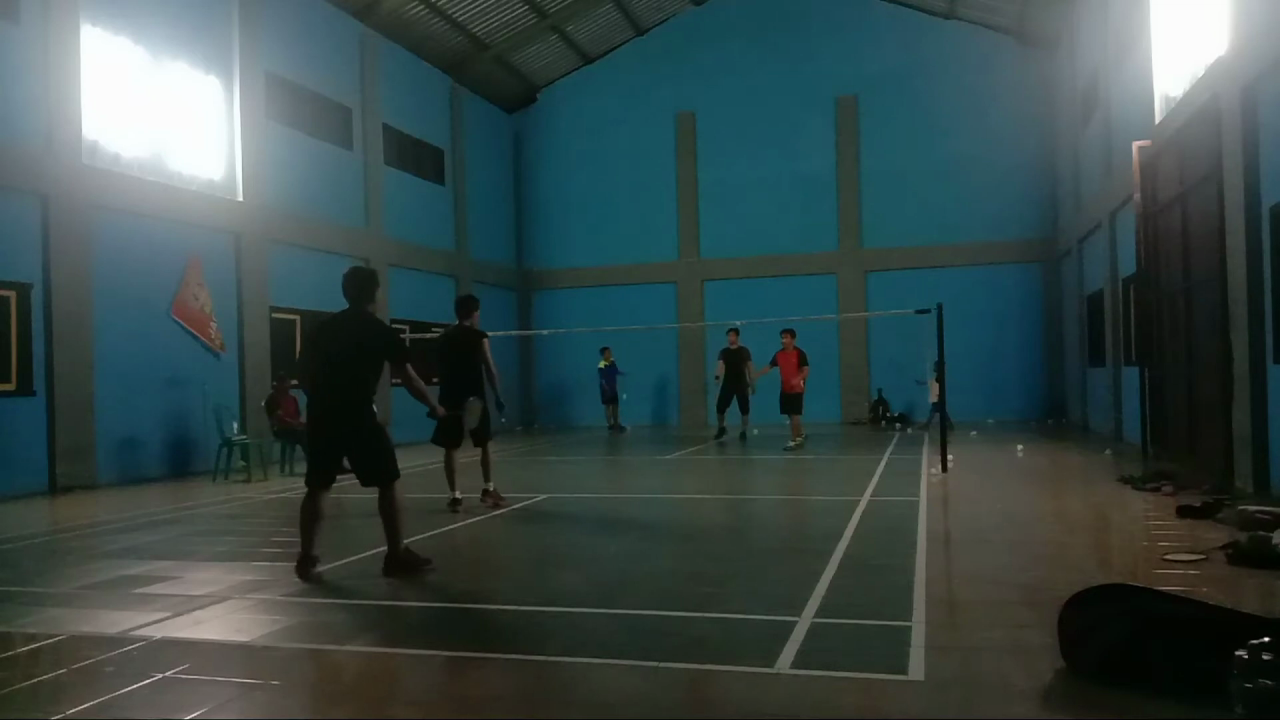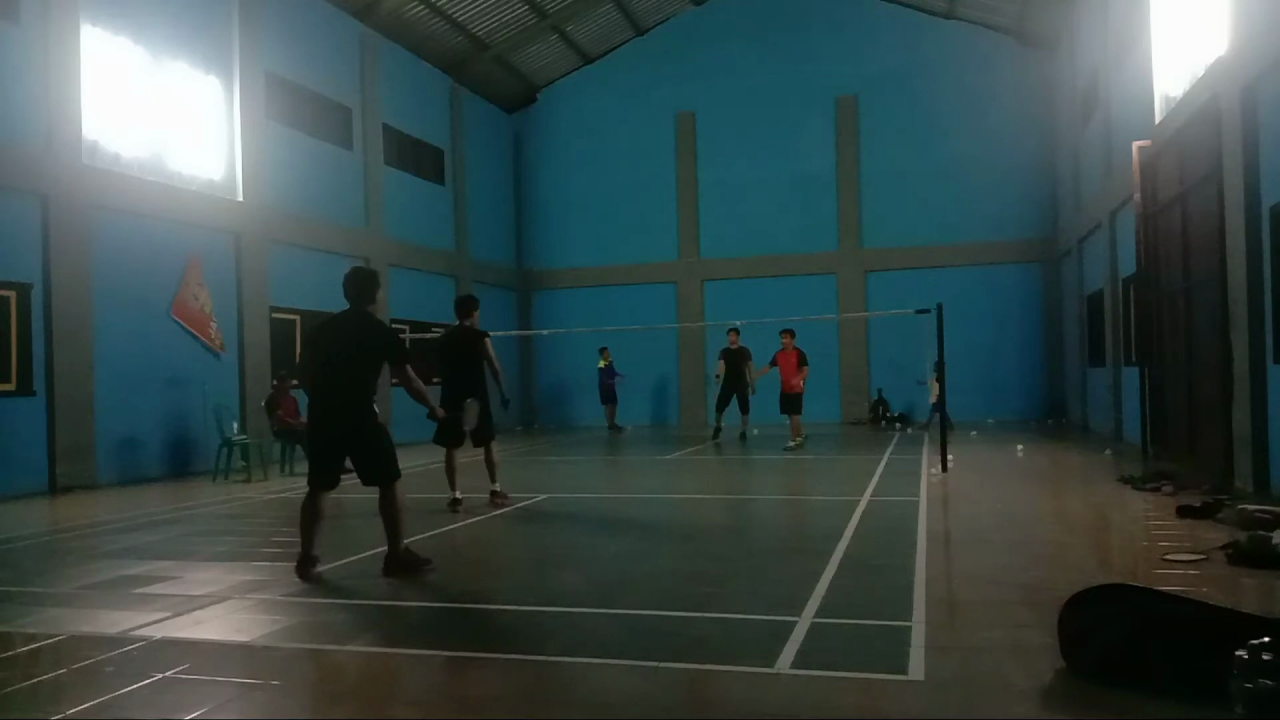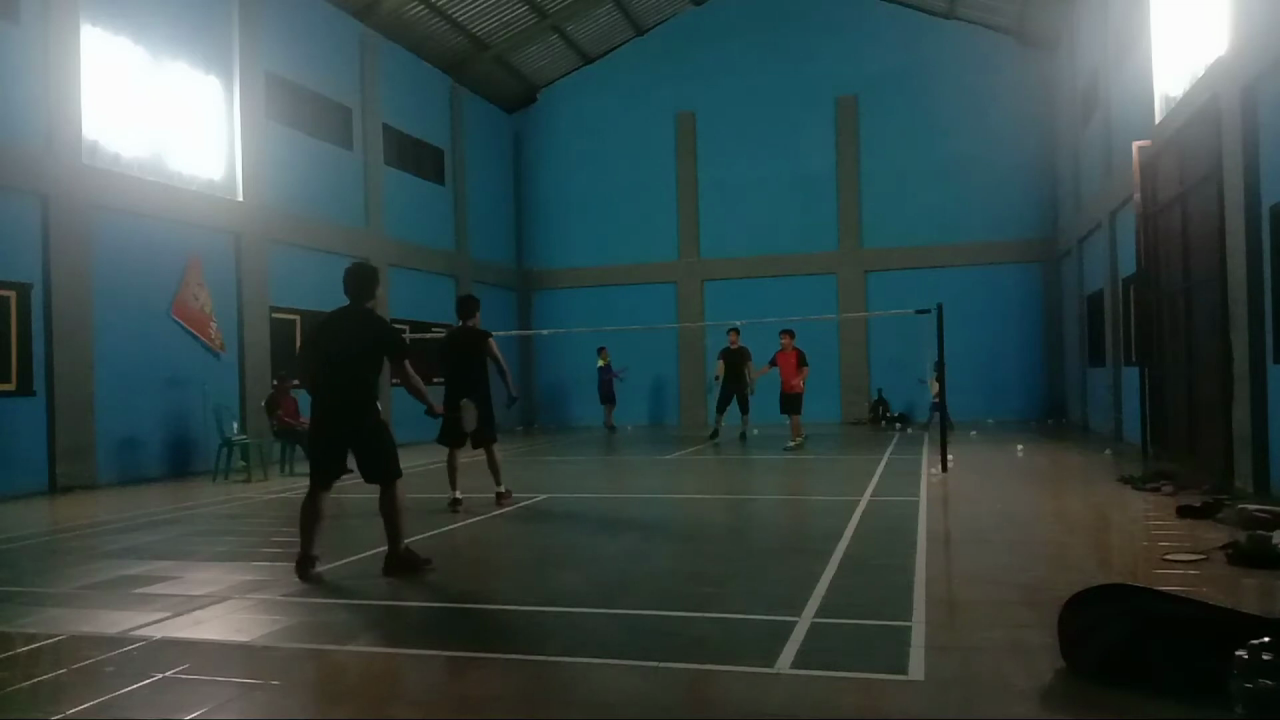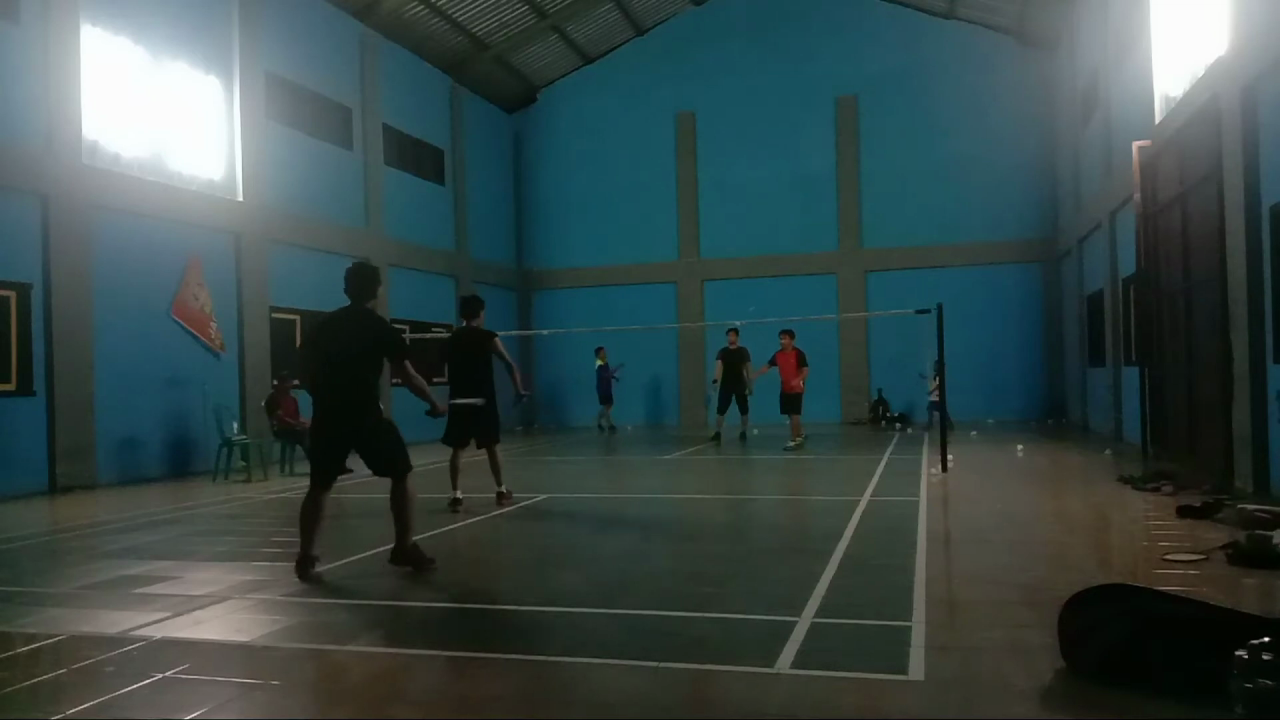
dt=0.1s
person 1, frame 1
left shoulder: (324, 328)
right shoulder: (381, 332)
left elbow: (305, 374)
right elbow: (409, 379)
right wrist: (434, 405)
left hip: (323, 416)
right hip: (359, 417)
left knee: (317, 488)
right knee: (387, 484)
left ankle: (306, 559)
right ankle: (397, 555)
person 1, frame 2
left shoulder: (324, 328)
right shoulder: (381, 332)
left elbow: (305, 375)
right elbow: (409, 381)
right wrist: (433, 407)
left hip: (323, 417)
right hip: (360, 417)
left knee: (317, 489)
right knee: (388, 484)
left ankle: (306, 559)
right ankle: (396, 555)
person 1, frame 3
left shoulder: (323, 325)
right shoulder: (381, 328)
left elbow: (305, 372)
right elbow: (407, 377)
right wrist: (431, 404)
left hip: (326, 415)
right hip: (363, 415)
left knee: (318, 488)
right knee: (389, 482)
left ankle: (306, 559)
right ankle: (397, 554)
person 1, frame 4
left shoulder: (324, 326)
right shoulder: (380, 328)
left elbow: (306, 374)
right elbow: (408, 376)
right wrist: (434, 403)
left hip: (328, 416)
right hip: (366, 415)
left knee: (319, 487)
right knee: (400, 476)
left ankle: (306, 558)
right ankle: (404, 547)
person 2, frame 1
left shoulder: (443, 338)
right shoulder: (478, 337)
left elbow: (441, 369)
right elbow: (490, 370)
right wrist: (498, 396)
left hip: (449, 400)
right hip: (474, 399)
left knee: (451, 449)
right knee: (484, 444)
left ankle: (454, 496)
right ankle: (488, 489)
person 2, frame 2
left shoulder: (445, 338)
right shoulder: (480, 337)
left elbow: (442, 369)
right elbow: (495, 368)
right wrist: (503, 394)
left hip: (451, 400)
right hip: (476, 399)
left knee: (451, 449)
right knee: (487, 445)
left ankle: (455, 496)
right ankle: (495, 490)
person 2, frame 3
left shoulder: (447, 339)
right shoulder: (483, 337)
left elbow: (444, 369)
right elbow: (502, 367)
right wrist: (511, 392)
left hip: (454, 401)
right hip: (479, 400)
left knee: (453, 449)
right knee: (489, 446)
left ankle: (455, 496)
right ankle: (500, 491)
person 2, frame 4
left shoulder: (451, 340)
right shoulder: (488, 338)
left elbow: (449, 371)
right elbow: (510, 365)
right wrist: (518, 389)
left hip: (460, 402)
right hip: (483, 400)
left knee: (457, 449)
right knee: (491, 447)
left ankle: (456, 495)
right ankle: (501, 491)
